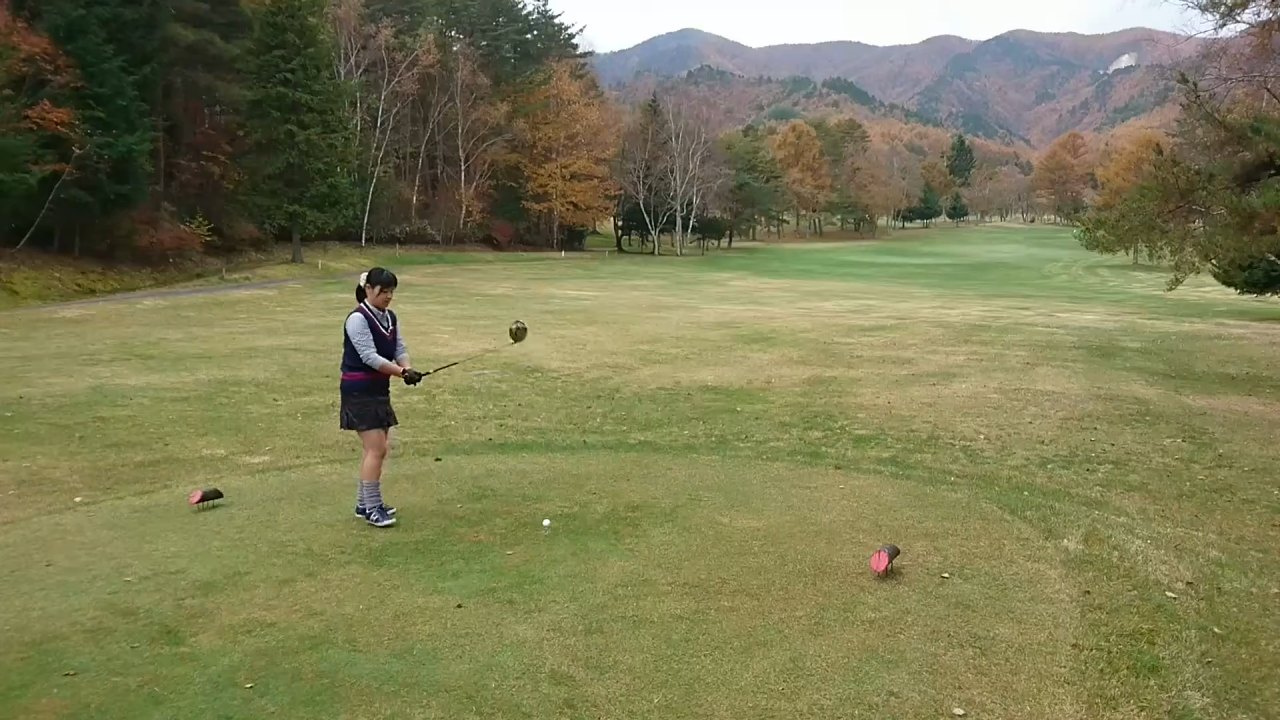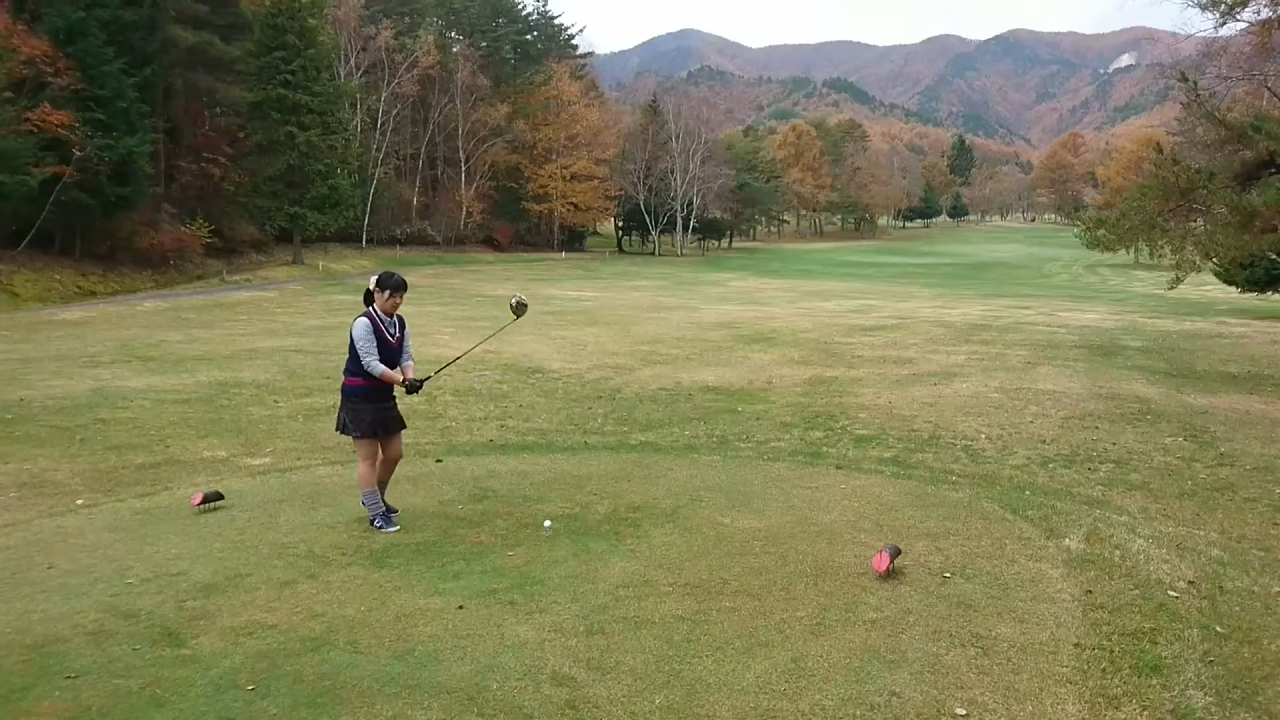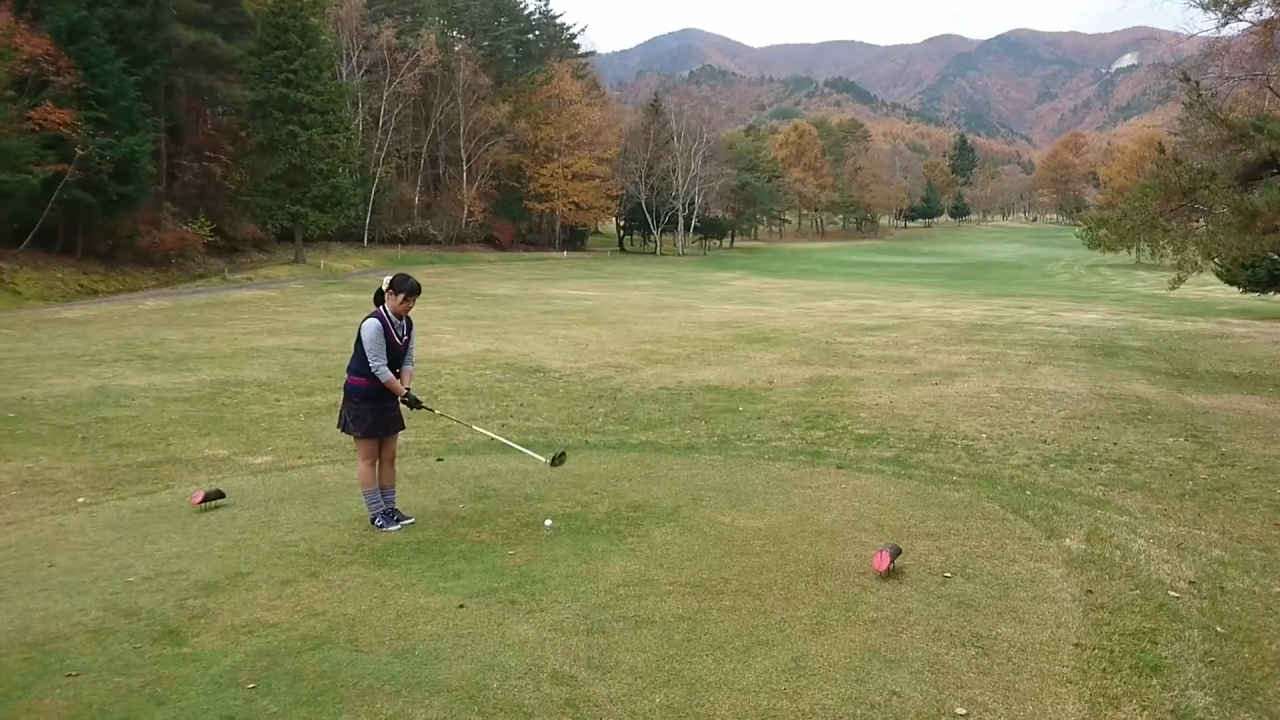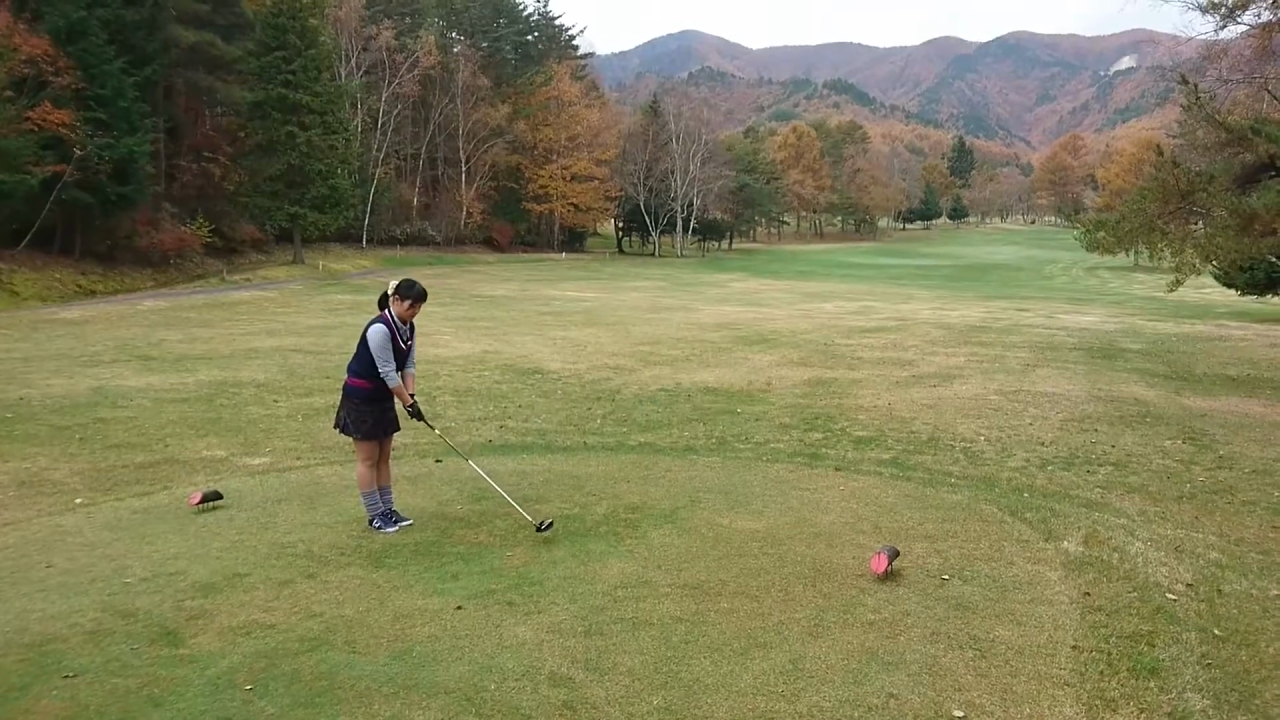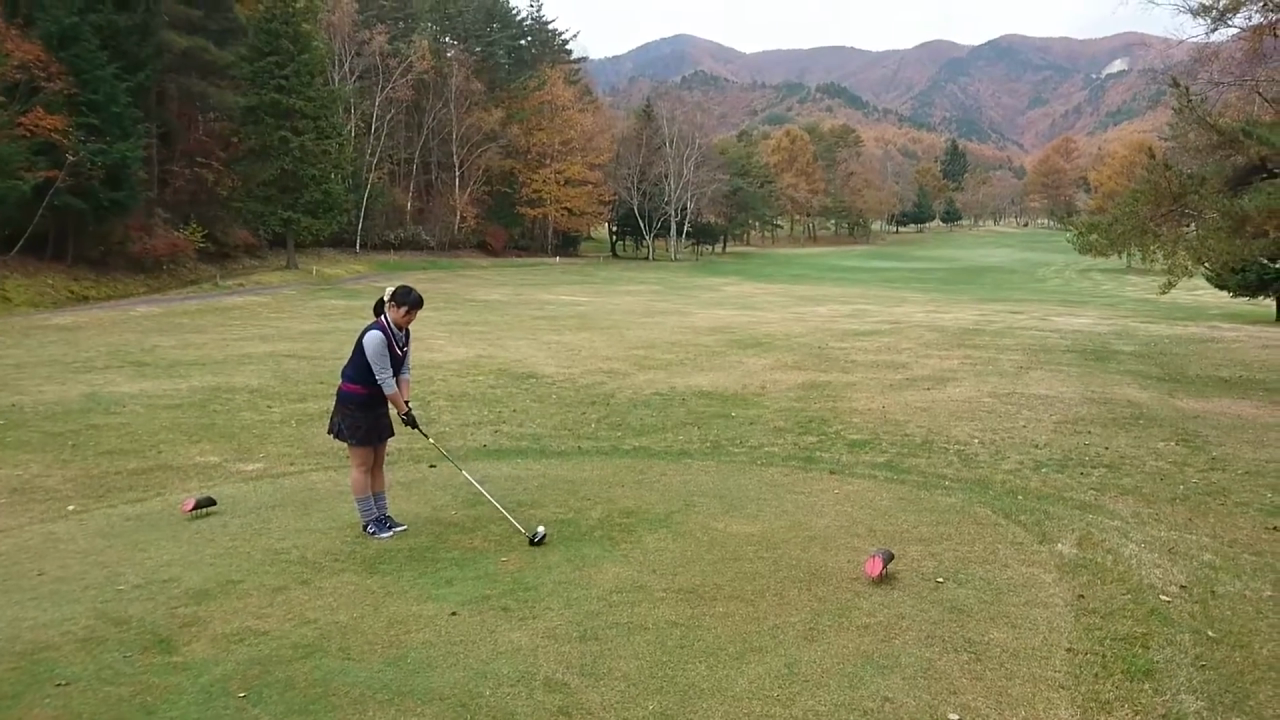
dt=0.3s
person 1, frame 1
left shoulder: (390, 318)
right shoulder: (358, 318)
left elbow: (399, 349)
right elbow: (369, 356)
left wrist: (407, 369)
right wrist: (402, 373)
left hip: (378, 389)
right hip: (359, 391)
left knee: (374, 449)
right knee: (377, 449)
left ankle: (366, 504)
right ankle: (372, 508)
person 1, frame 2
left shoulder: (400, 323)
right shoulder: (364, 323)
left elbow: (406, 357)
right elbow: (371, 363)
left wrist: (410, 378)
right wrist: (402, 381)
left hip: (384, 396)
right hip: (360, 398)
left knee: (394, 453)
right knee: (368, 458)
left ankle: (373, 499)
right ankle: (376, 514)
person 1, frame 3
left shoulder: (407, 325)
right shoulder: (373, 324)
left elbow: (407, 361)
right elbow: (379, 368)
left wrist: (406, 389)
right wrist: (404, 394)
left hip: (386, 396)
right hip: (362, 397)
left knee: (388, 456)
right knee: (368, 458)
left ankle: (389, 508)
right ankle: (376, 513)
person 1, frame 4
left shoulder: (408, 328)
right shoulder: (379, 329)
left elbow: (408, 365)
right elbow: (388, 372)
left wrist: (411, 395)
right wrist: (408, 402)
left hip: (383, 397)
right hip: (361, 398)
left knee: (383, 457)
right knee: (368, 459)
left ankle: (387, 509)
right ankle: (375, 515)
person 1, frame 5
left shoulder: (403, 333)
right shoulder: (375, 336)
left elbow: (403, 371)
right elbow: (385, 379)
left wrist: (406, 403)
right wrist: (403, 411)
left hip: (376, 402)
right hip: (355, 403)
left knee: (378, 463)
right knee: (362, 464)
left ankle: (381, 515)
right ankle: (368, 521)
